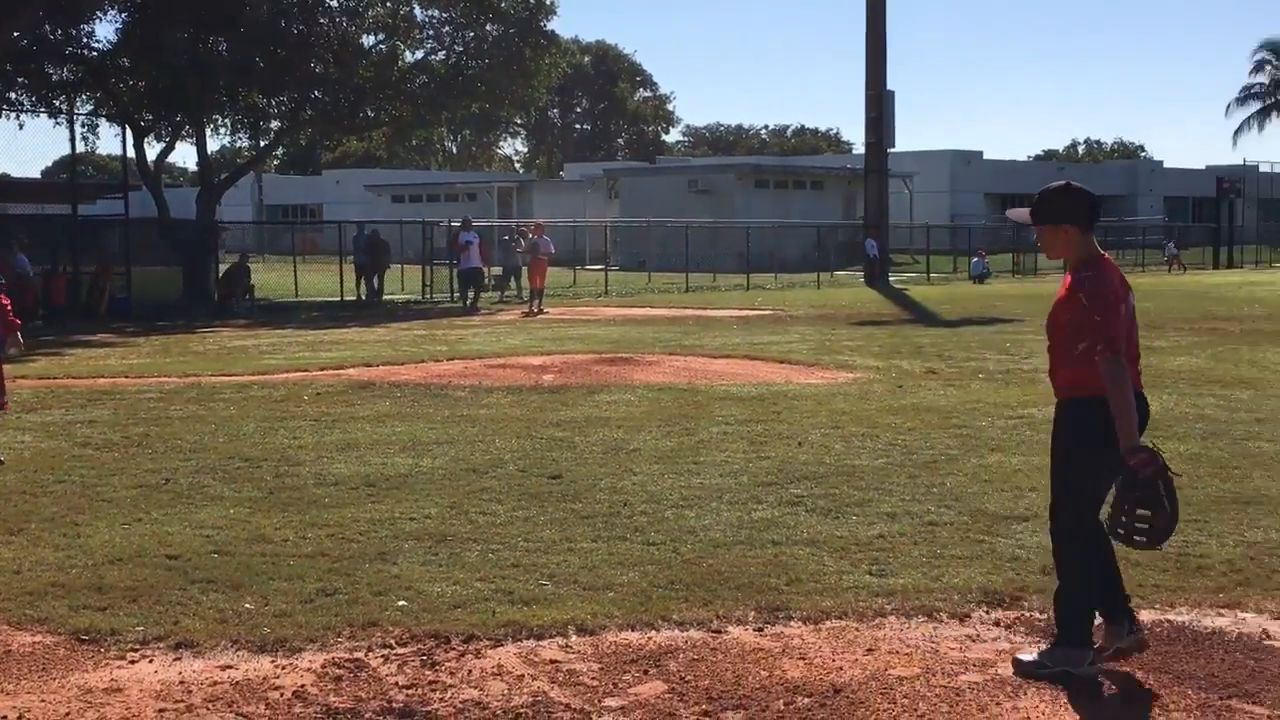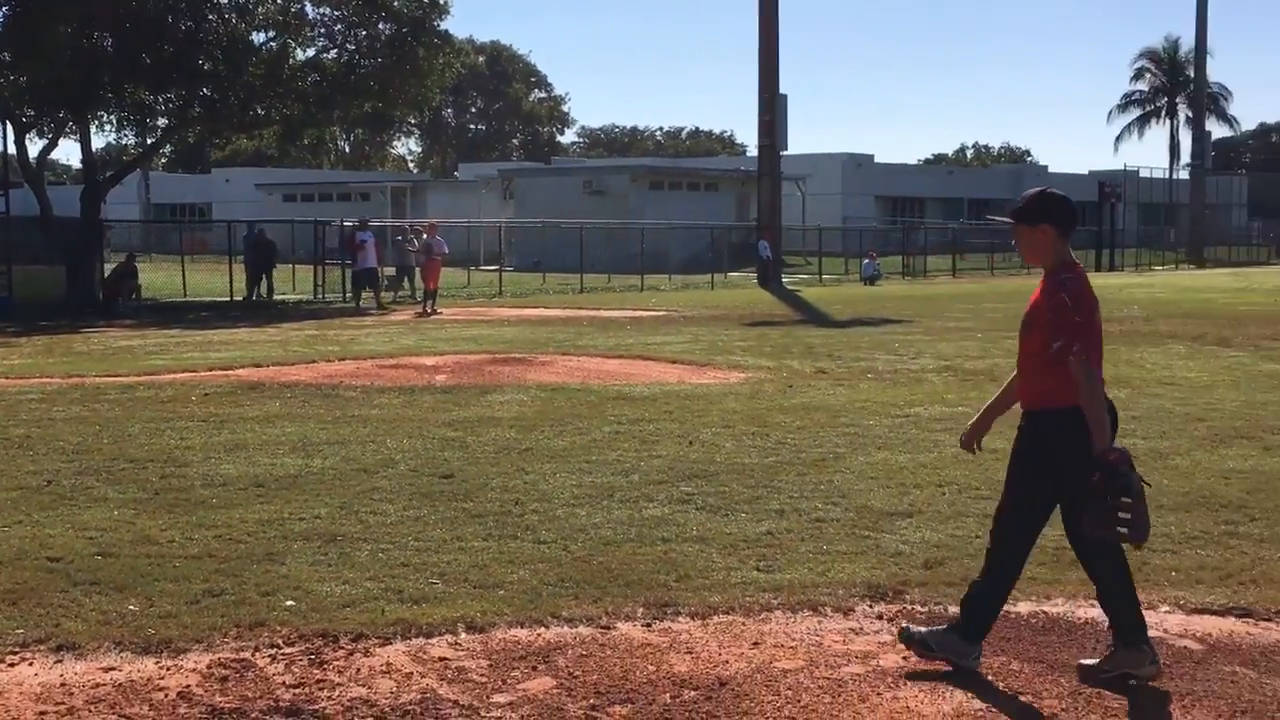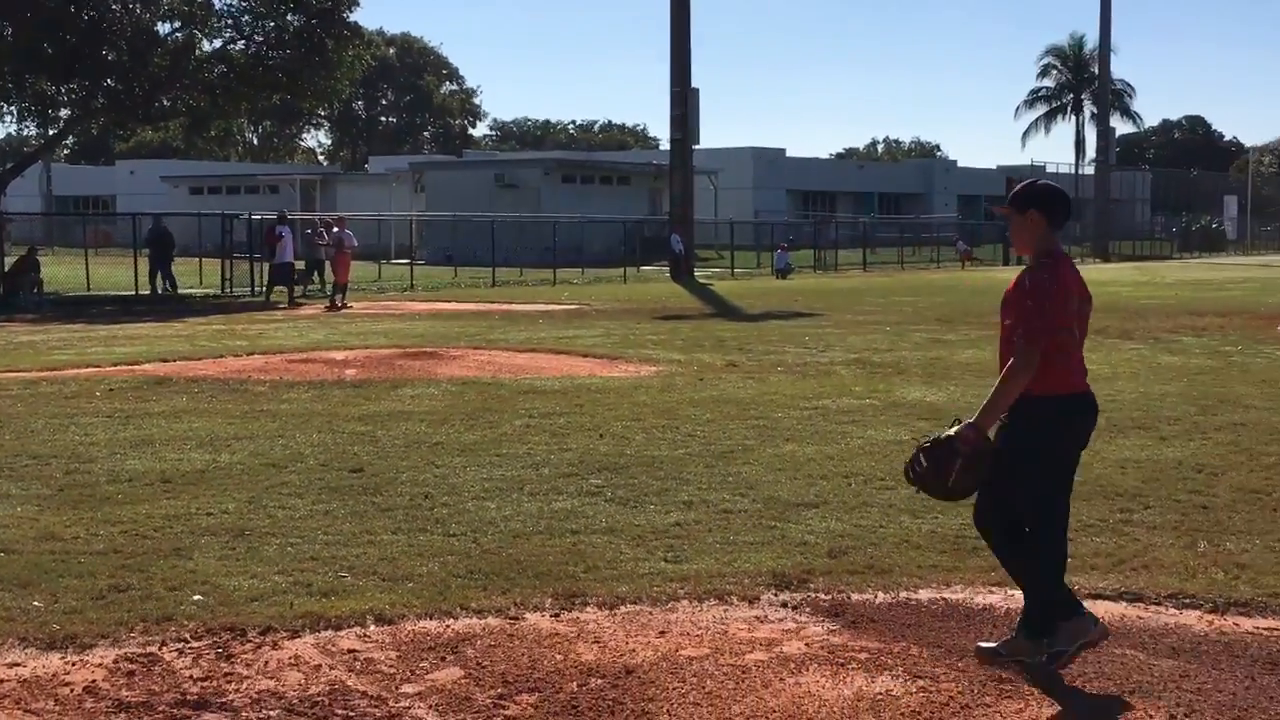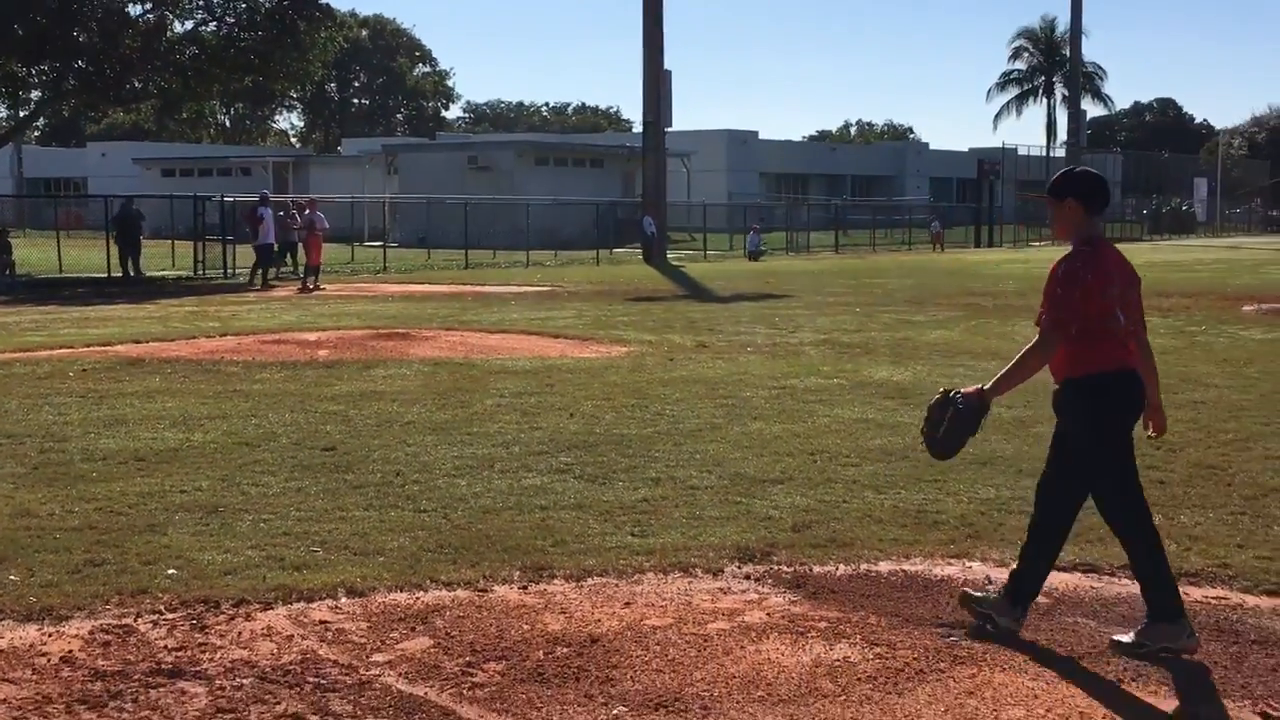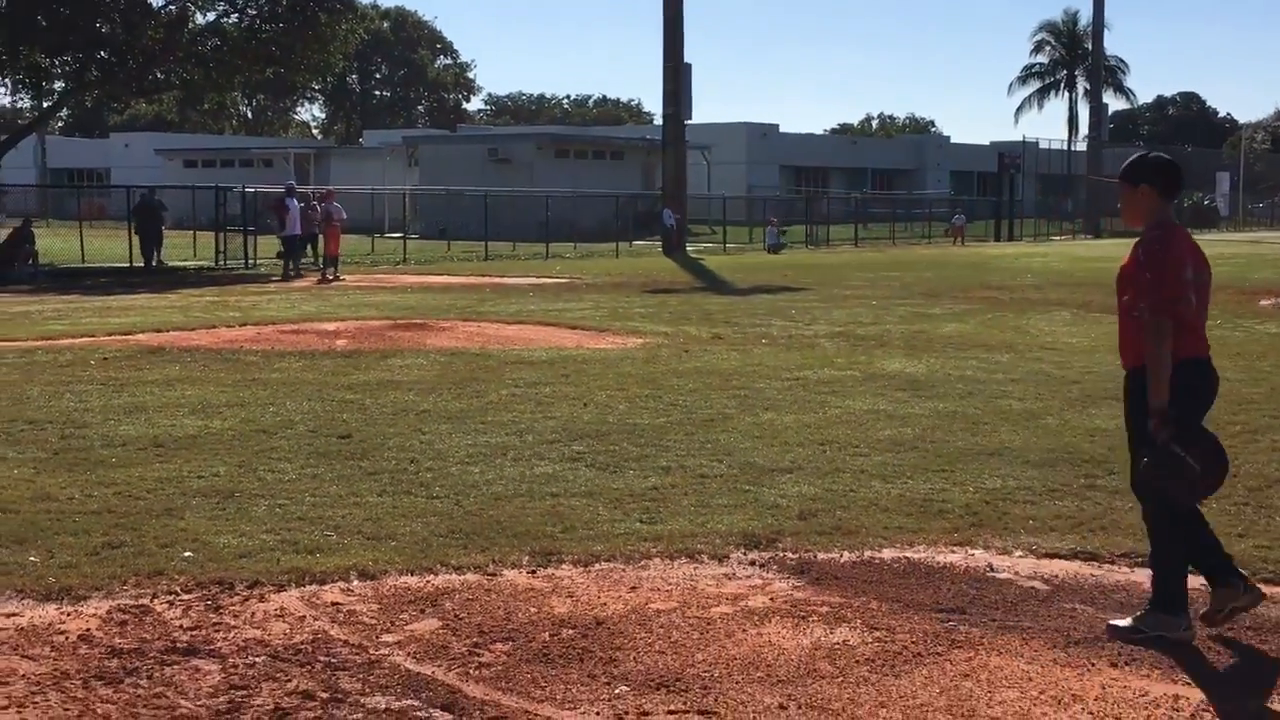
dt=0.3s
person 1, frame 1
left shoulder: (1086, 290)
right shoulder: (1105, 273)
left elbow: (1113, 369)
left wrist: (1132, 446)
left hip: (1091, 418)
right hip: (1104, 413)
left knee: (1072, 526)
right knee: (1081, 522)
left ankle: (1072, 649)
right ankle: (1119, 622)
person 1, frame 2
left shoulder: (1064, 291)
right shoulder: (1064, 284)
left elbow: (1085, 373)
right elbow: (1031, 370)
left wrist: (1102, 448)
right wrist: (985, 418)
left hip: (1059, 429)
right hip: (1064, 424)
left knee: (1012, 533)
right knee: (1093, 537)
left ankle: (965, 637)
right ankle: (1133, 646)
person 1, frame 3
left shoulder: (1036, 279)
right shoulder: (1070, 277)
left elbow: (1024, 362)
left wrist: (981, 421)
left hip: (1039, 415)
right hip: (1071, 409)
left knee: (996, 518)
right knee: (1045, 525)
left ankle: (1070, 620)
right ankle: (1035, 635)
person 1, frame 4
left shoulder: (1075, 267)
right shoulder: (1118, 264)
left elbow: (1049, 344)
right elbow: (1139, 339)
left wrist: (992, 391)
right wrist: (1152, 399)
left hip: (1090, 396)
right hip: (1119, 390)
left knee: (1125, 510)
right knee: (1055, 500)
left ankle: (1169, 621)
right ankle: (1012, 602)
person 1, frame 5
left shoulder: (1150, 250)
right shoulder: (1185, 248)
left elbow: (1157, 331)
left wrist: (1156, 406)
left hip: (1160, 384)
right hip: (1194, 377)
left knee: (1161, 496)
right knee: (1169, 492)
left ankle: (1168, 611)
right ankle: (1229, 583)
